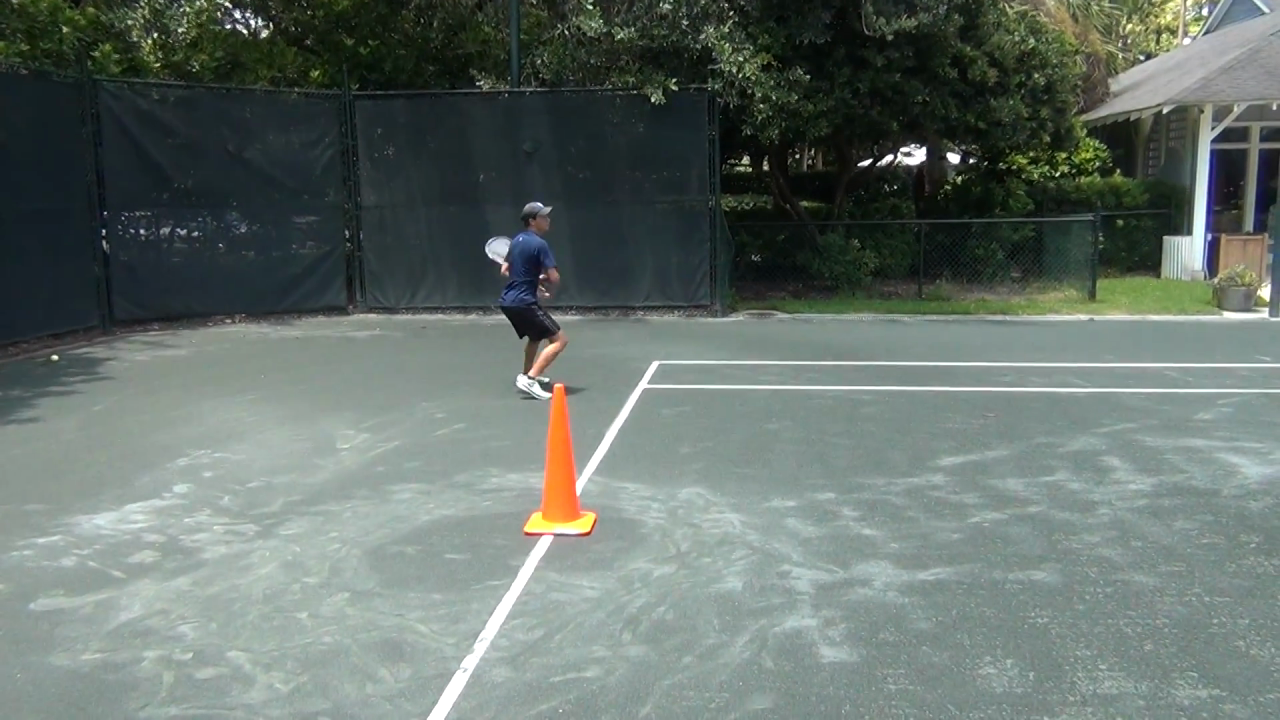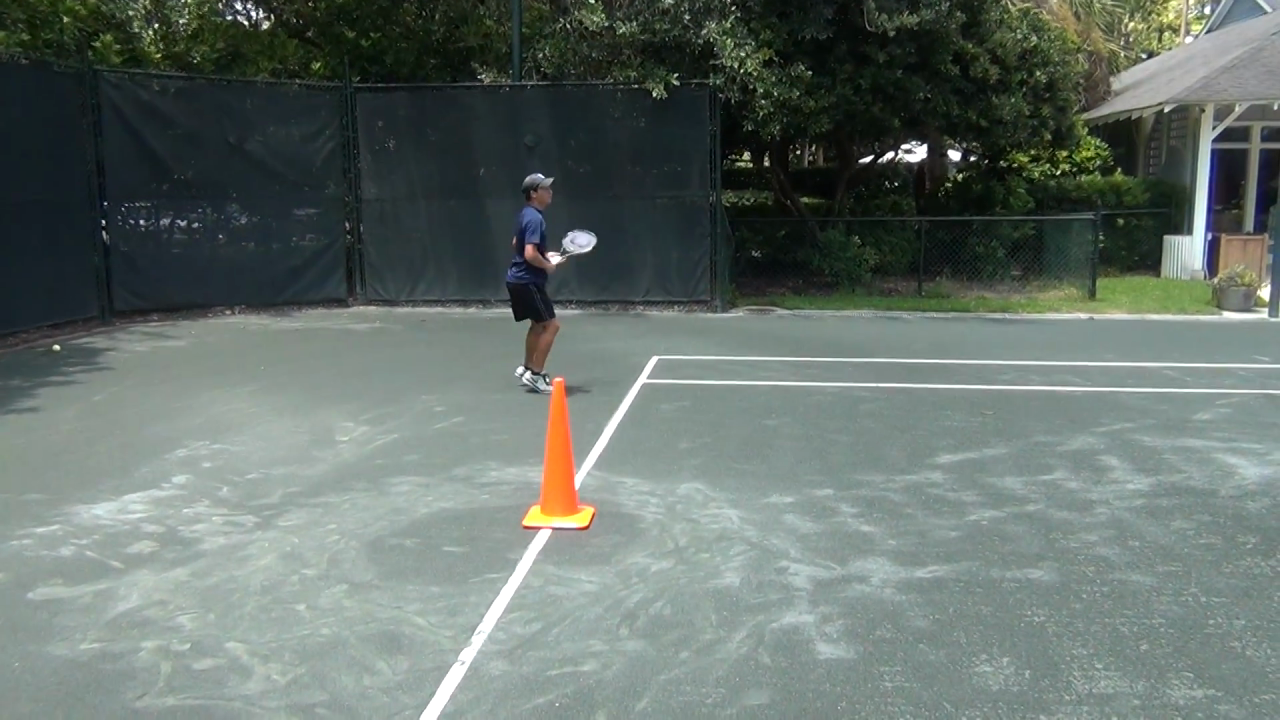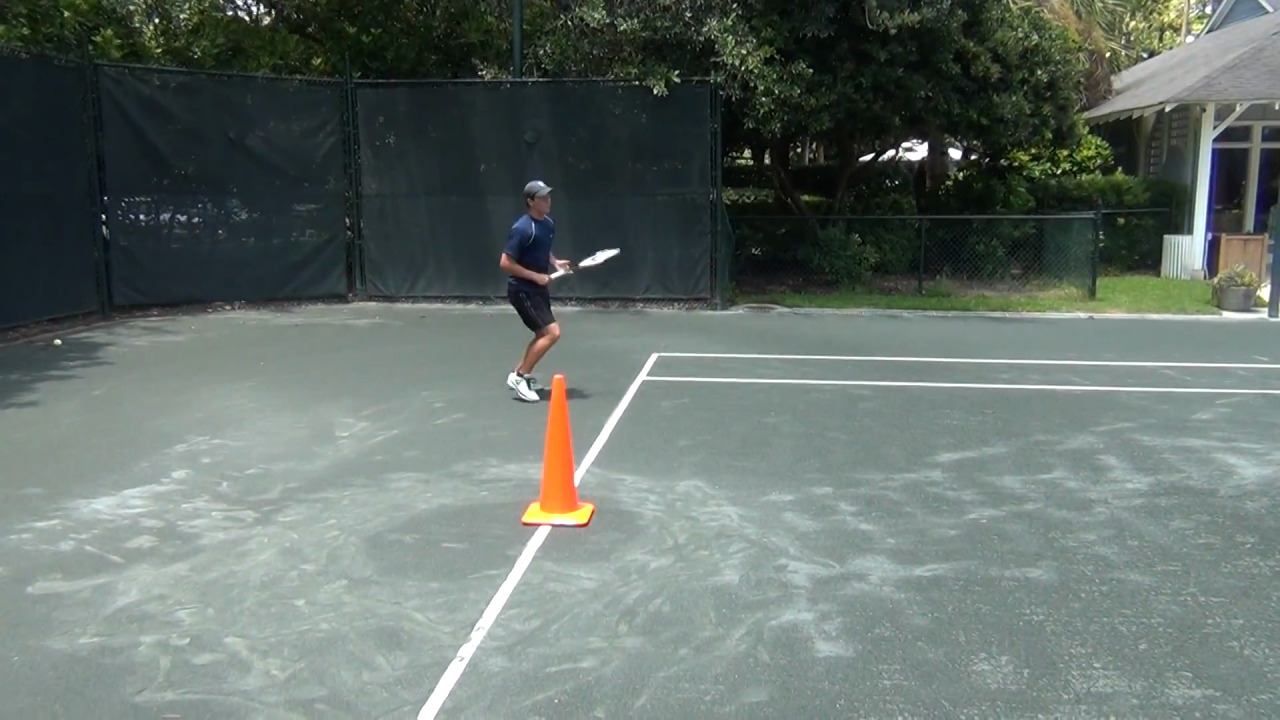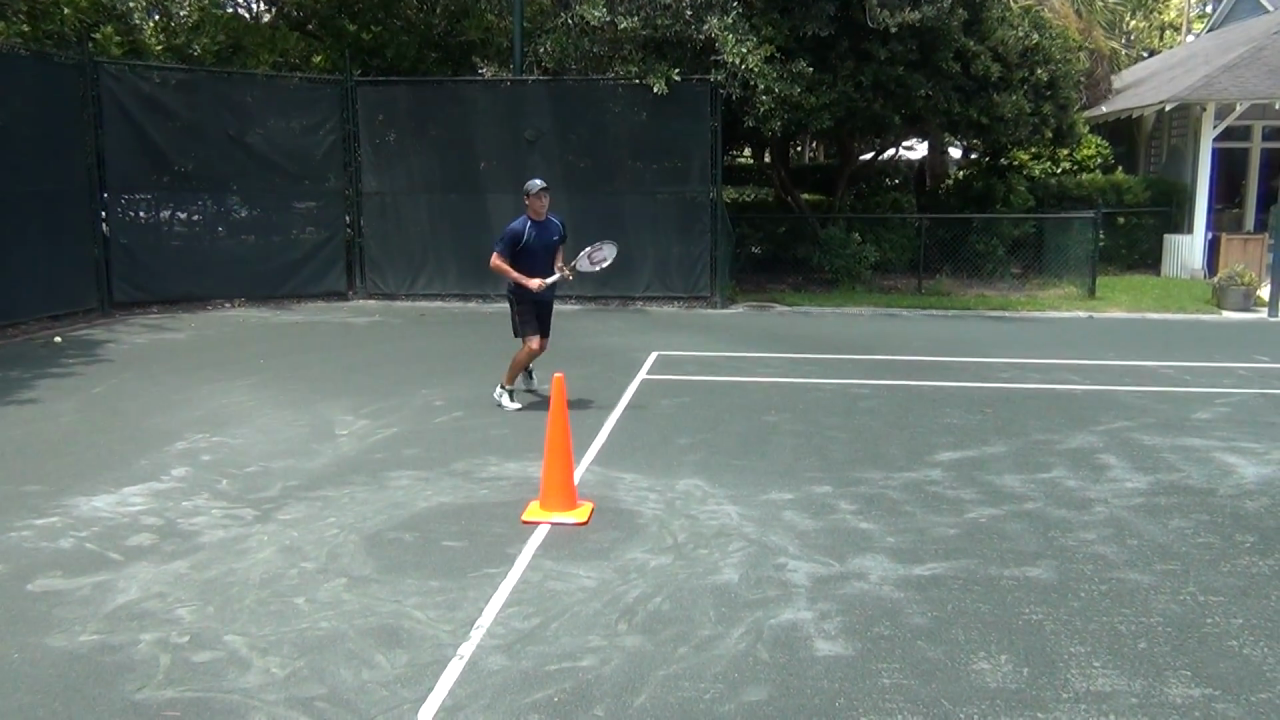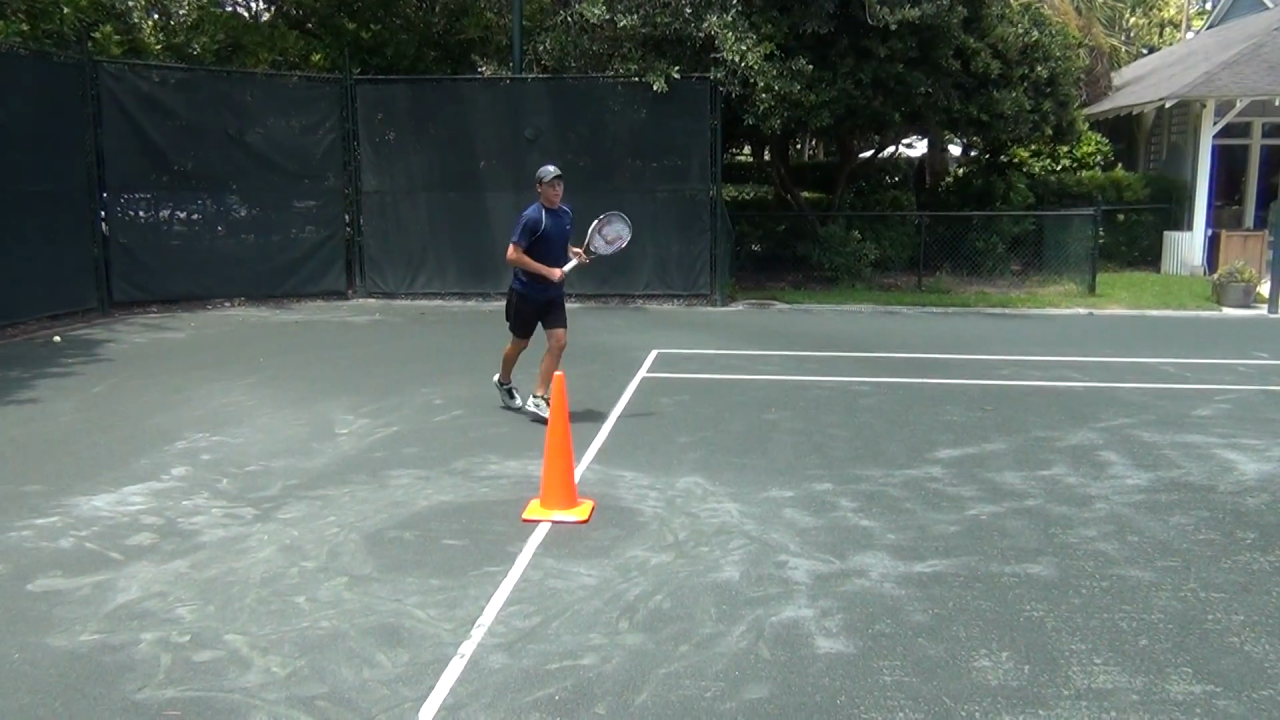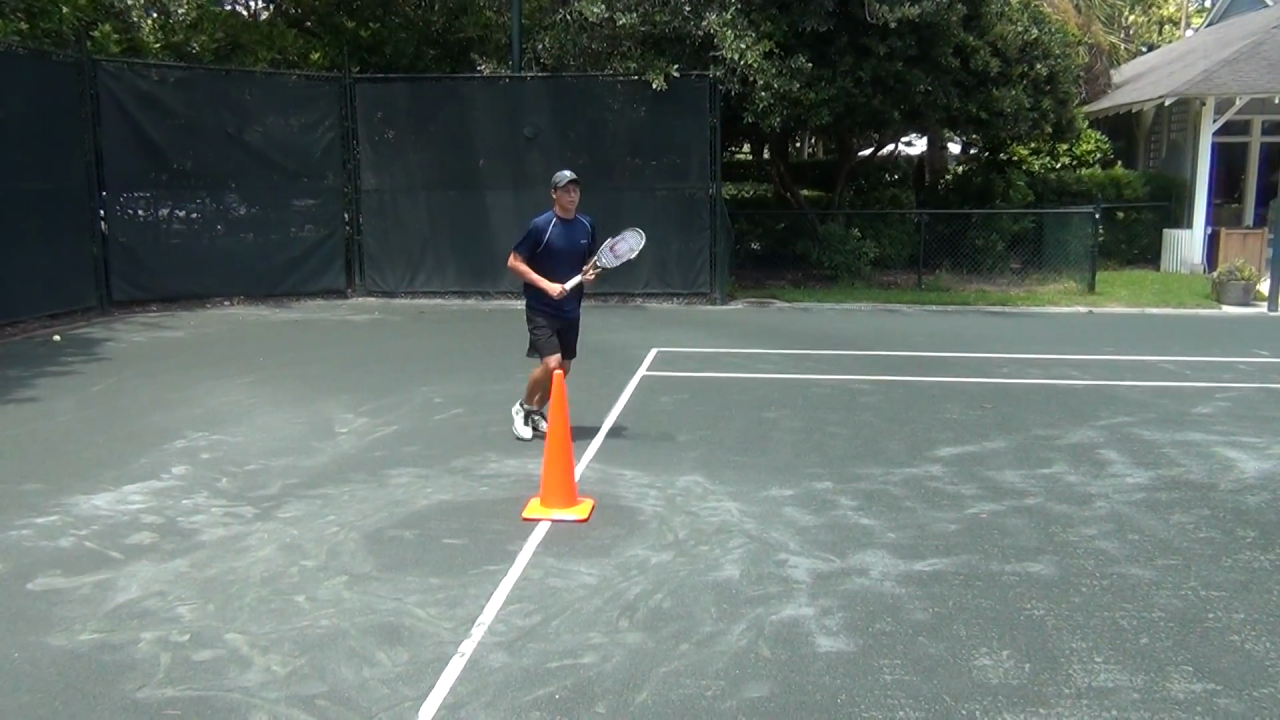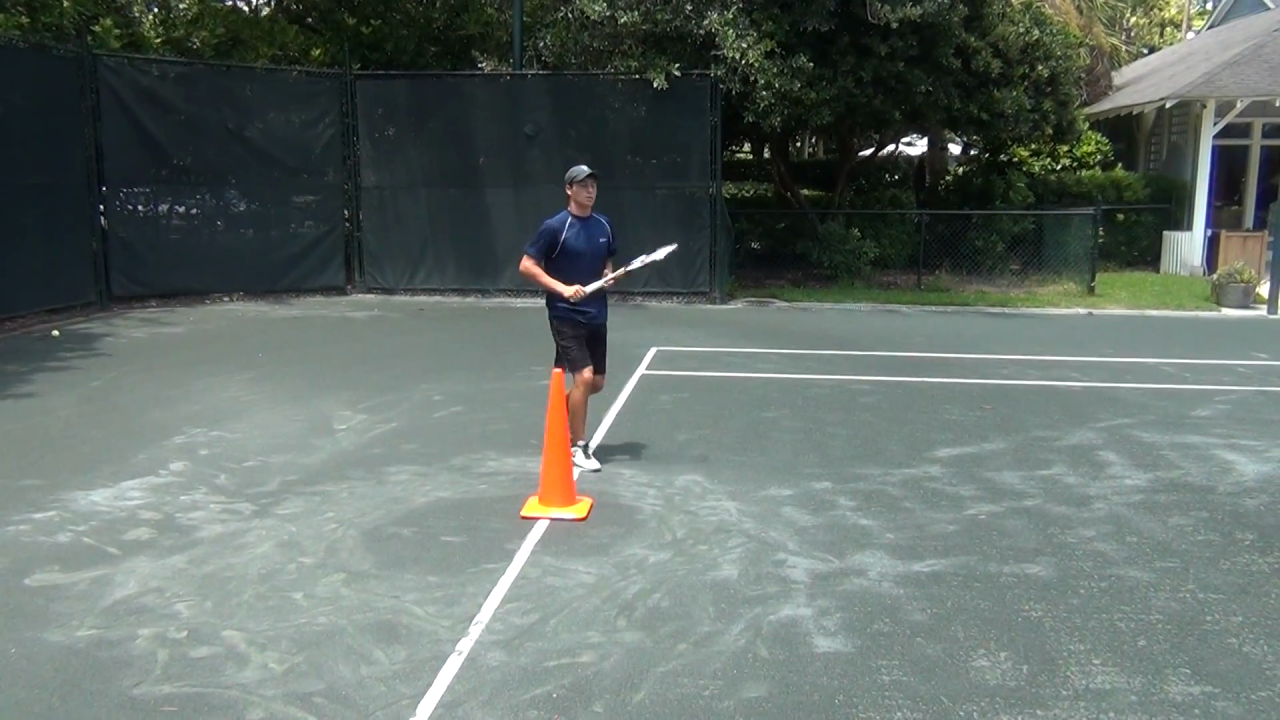
dt=0.2s
person 1, frame 1
left shoulder: (517, 241)
right shoulder: (539, 244)
left elbow: (504, 270)
right elbow: (555, 279)
right wrist: (541, 278)
left hip: (508, 302)
right hip: (524, 303)
left knee: (535, 336)
right knee: (559, 340)
left ankle: (529, 375)
right ankle: (530, 379)
person 1, frame 2
left shoulder: (527, 214)
right shoulder: (535, 219)
left elbow: (516, 243)
right elbow: (530, 254)
left wrist: (545, 255)
right wrist: (547, 266)
left hip: (517, 280)
right hip: (527, 281)
left knee: (537, 324)
right knee: (552, 326)
left ankle: (527, 368)
right ankle: (534, 373)
person 1, frame 3
left shoulder: (548, 223)
right shoulder: (522, 229)
right elbow: (505, 263)
left wrist: (554, 262)
right wrist: (536, 276)
left hip: (534, 289)
right hip: (523, 290)
left knee: (544, 335)
right knee: (552, 333)
left ankle: (522, 373)
right ankle: (519, 376)
person 1, frame 4
left shoulder: (556, 224)
right shoulder: (517, 229)
right elbow: (495, 263)
left wrist: (558, 265)
right wrist: (526, 281)
left hip: (545, 295)
right hip: (522, 295)
left knee: (541, 345)
right knee: (532, 346)
left ankle: (525, 370)
right ankle: (504, 388)
person 1, frame 5
left shoulder: (566, 214)
right shoulder: (532, 217)
right elbow: (513, 255)
left wrist: (572, 252)
right wrist: (548, 271)
left hip: (553, 293)
right hip: (526, 291)
left knee: (559, 342)
right knee: (519, 343)
left ankle: (538, 399)
right ankle: (504, 381)
person 1, frame 6
left shoulder: (586, 226)
right shoulder: (540, 226)
right elbow: (514, 263)
left wrist: (587, 273)
right wrist: (546, 285)
left hip: (570, 311)
right hip: (541, 310)
left knee: (563, 369)
right knee: (551, 365)
left ankle: (535, 412)
right ankle: (523, 407)
person 1, frame 7
left shoulder: (604, 225)
right shoulder: (554, 227)
right elbow: (527, 267)
left wrist: (608, 276)
right wrist: (561, 288)
left hip: (596, 316)
right hip: (567, 317)
left knee: (597, 382)
right knee: (583, 378)
left ankle: (564, 418)
right ankle: (577, 446)
